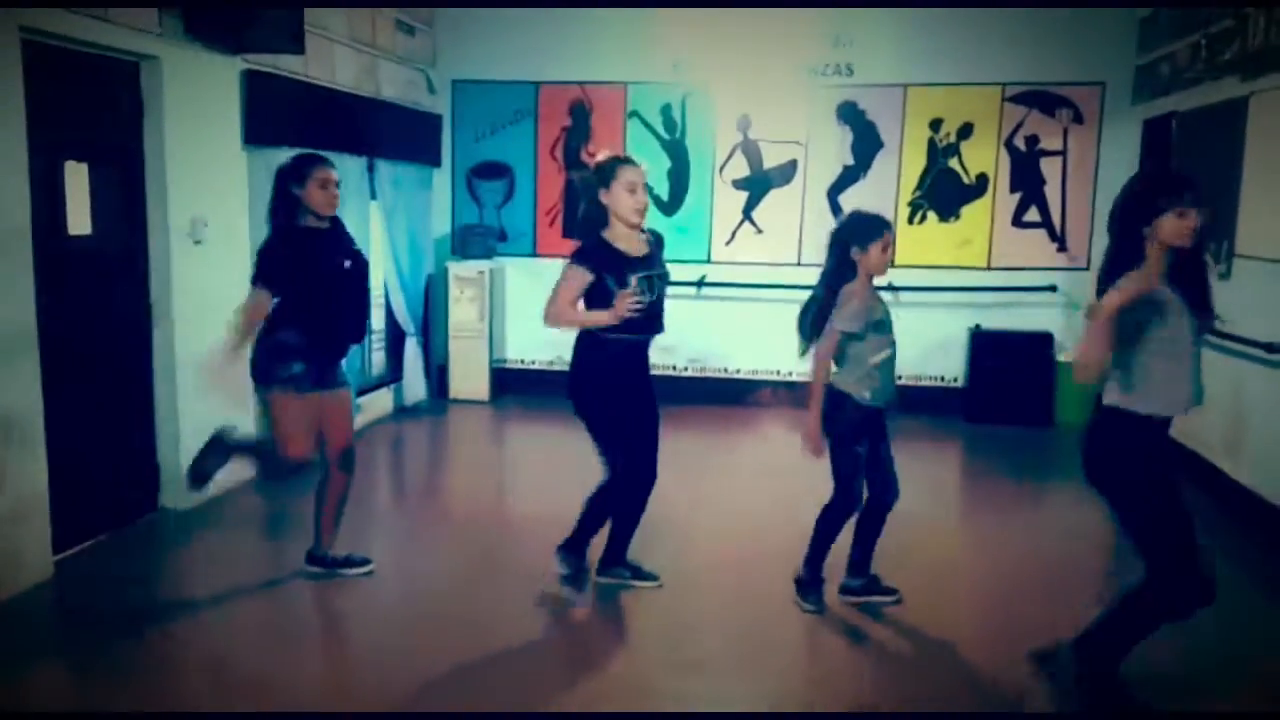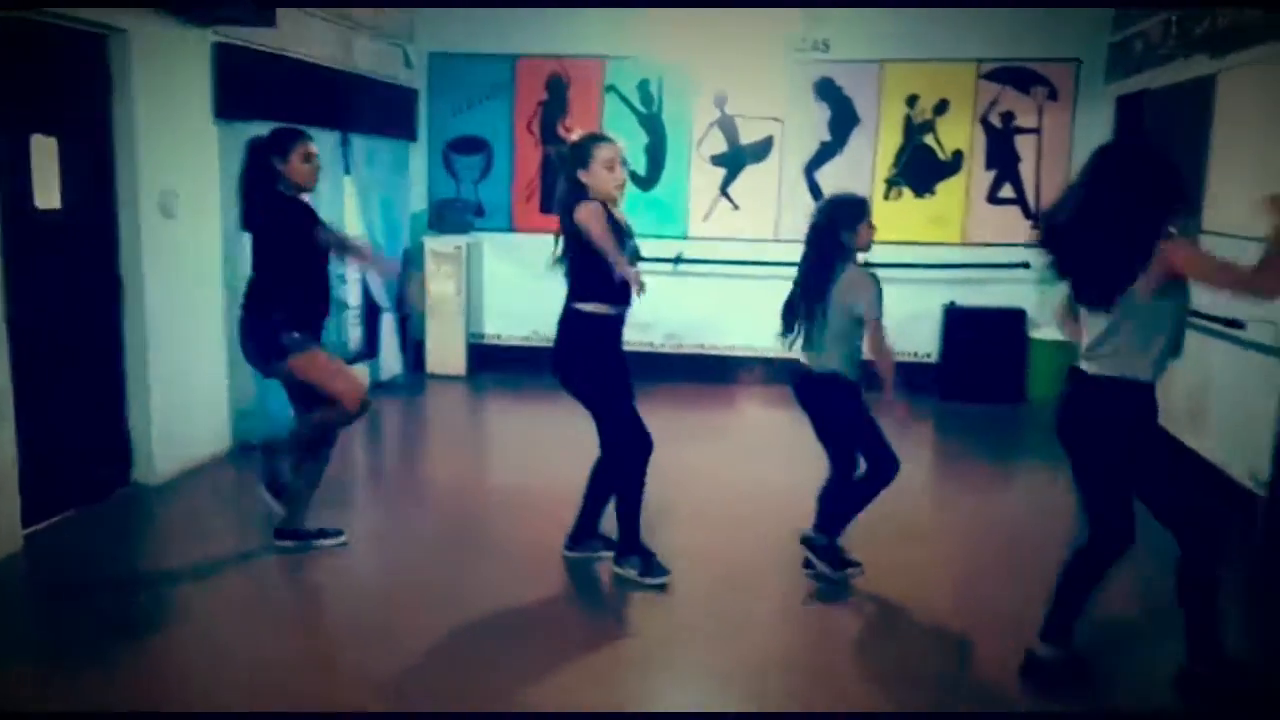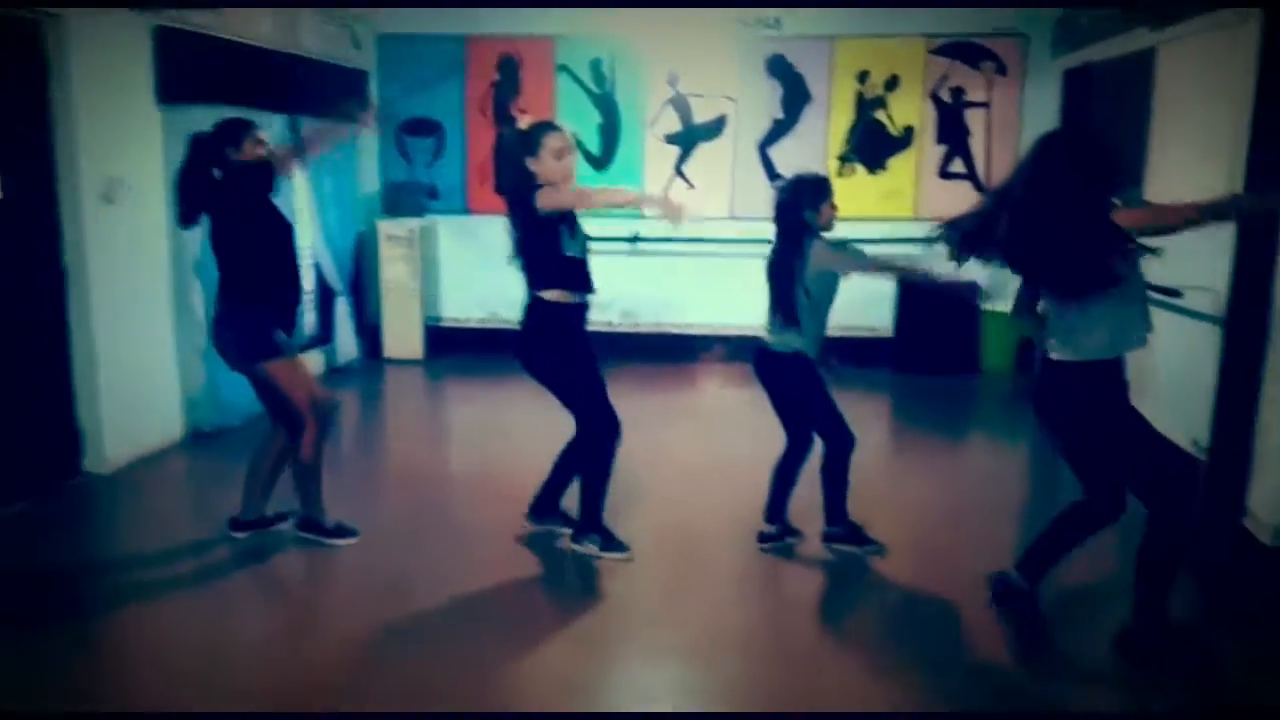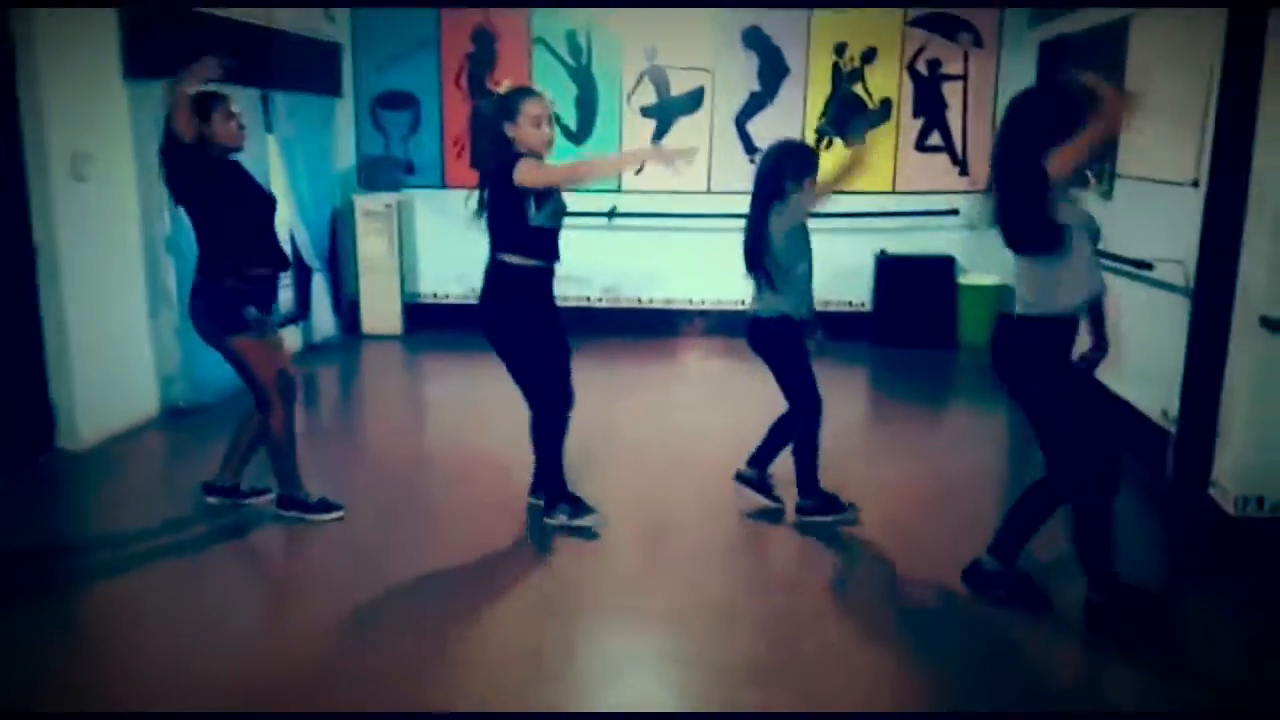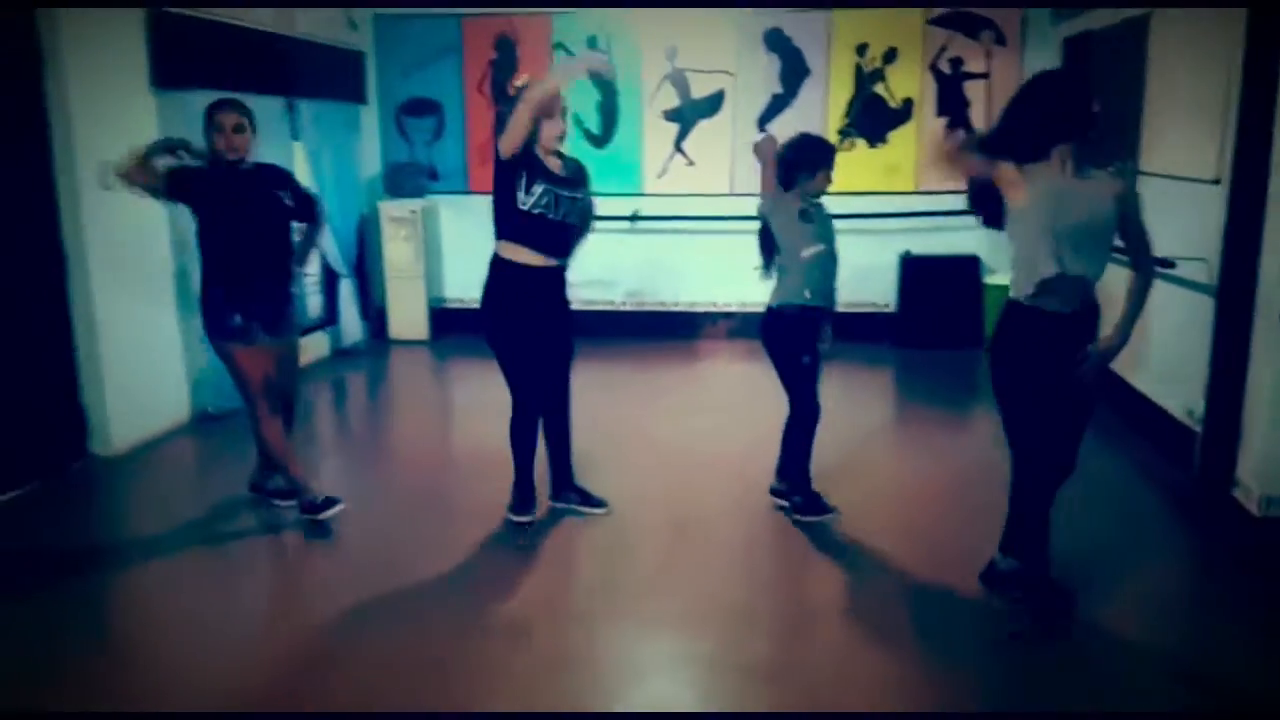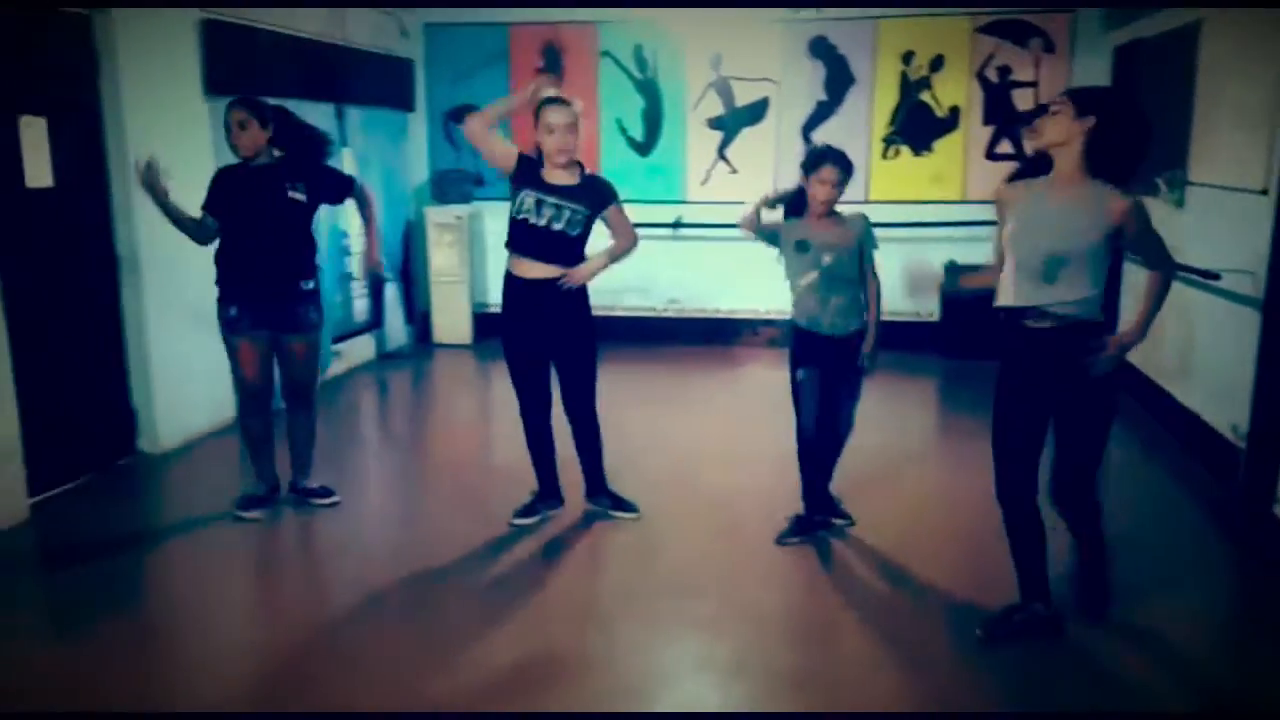
dt=0.2s
person 1, frame 1
left shoulder: (1174, 284)
right shoulder: (1134, 290)
right elbow: (1086, 369)
right wrist: (1116, 310)
left hip: (1134, 441)
right hip: (1128, 445)
left knee: (1169, 570)
right knee: (1189, 582)
left ankle: (1095, 671)
right ankle: (1079, 655)
person 1, frame 2
left shoulder: (1089, 251)
right shoulder: (1164, 252)
left elbow: (1073, 318)
left hip: (1080, 402)
right hip: (1123, 412)
left knee: (1109, 533)
right knee: (1197, 532)
left ankle: (1050, 652)
right ankle: (1204, 663)
person 1, frame 3
left shoulder: (1036, 242)
right shoulder: (1107, 229)
left elbow: (1025, 309)
right elbow: (1201, 211)
right wrist: (1244, 204)
left hip: (1061, 384)
right hip: (1093, 392)
left knee: (1102, 498)
right knee: (1175, 499)
left ankle: (1019, 581)
right ankle: (1147, 627)
person 1, frame 4
left shoulder: (1046, 192)
right shoulder: (1041, 179)
left elbow: (1082, 276)
right elbow: (1113, 115)
left wrist: (1098, 338)
right wrist: (1103, 95)
left hip: (1049, 342)
right hip: (1031, 347)
left knee: (1070, 464)
right knee: (1097, 465)
left ankle: (995, 566)
right ankle: (1105, 589)
person 1, frame 5
left shoulder: (1112, 186)
right shoulder: (1014, 176)
left elbow: (1144, 261)
right elbow: (956, 153)
left wrist: (1121, 331)
left hip: (1080, 333)
right hip: (1024, 331)
left knee: (1055, 460)
right knee: (1034, 460)
left ankle: (1013, 561)
right ankle: (1022, 569)
person 1, frame 6
left shoulder: (1117, 204)
right shoulder: (1015, 195)
left elbow: (1162, 266)
left wrist: (1134, 331)
right wrist: (947, 282)
left hip: (1085, 356)
right hip: (1024, 351)
left knee: (1072, 487)
right knee: (1013, 485)
left ankle: (1091, 564)
right ankle: (1036, 603)
person 2, frame 1
left shoulder: (654, 242)
right shoulder: (594, 253)
right elbow: (554, 313)
left wrist: (648, 315)
right wrist: (605, 315)
left hip: (636, 367)
right hip: (598, 368)
left knee: (641, 471)
right knee: (628, 471)
left ankle: (615, 559)
right ankle: (573, 549)
person 2, frame 2
left shoulder: (614, 220)
right shoulder: (585, 210)
right elbow: (591, 217)
left wrist: (625, 268)
right wrist: (621, 263)
left hip: (603, 342)
right hip: (582, 343)
left knee: (618, 446)
right knee: (635, 443)
left ankle: (584, 534)
right ankle: (630, 550)
person 2, frame 3
left shoulder: (553, 206)
right shoulder: (532, 200)
right elbow: (581, 195)
right wrist: (647, 199)
left hip: (567, 330)
right hip: (550, 333)
left knee: (593, 426)
right knee: (603, 427)
left ankle: (545, 507)
right ankle: (588, 528)
person 2, frame 4
left shoulder: (542, 172)
right shoulder: (509, 169)
right elbow: (568, 174)
right wrist: (645, 155)
left hip: (538, 293)
right hip: (508, 295)
left knee: (558, 396)
right knee: (549, 397)
left ankle: (547, 485)
right ankle: (553, 497)
person 2, frame 5
left shoulder: (574, 171)
right shoulder: (514, 157)
left elbow: (584, 213)
right elbow: (529, 104)
left wrist: (566, 244)
right wrist: (580, 67)
left hip: (551, 292)
right hip: (507, 290)
left knee: (555, 396)
right knee: (527, 396)
left ankle: (564, 486)
right ankle: (524, 490)
person 2, frame 6
left shoulder: (595, 189)
right shoulder: (520, 167)
left elbow: (627, 238)
right elbow: (474, 127)
left wrist: (596, 263)
right wrist: (521, 97)
left hip: (566, 304)
right hip: (518, 302)
left knee: (580, 406)
right knee: (533, 407)
left ankle: (598, 490)
right ankle: (548, 492)
person 3, frame 1
left shoulder: (335, 231)
right shoulder: (286, 241)
right elbow: (260, 302)
right wrist: (231, 351)
left hip: (326, 360)
right hip: (287, 358)
left knee: (342, 455)
right knee: (294, 458)
left ankle: (323, 550)
right ankle: (225, 448)
person 3, frame 2
left shoulder: (288, 209)
right shoulder: (279, 207)
right elbow: (336, 242)
left hip: (291, 331)
right hip: (274, 331)
left knee: (319, 421)
right knee: (352, 397)
left ankle: (293, 524)
right ankle: (281, 457)
person 3, frame 3
left shoulder: (240, 198)
right shoulder: (236, 189)
right elbow: (289, 156)
right wrist: (350, 124)
left hip: (259, 326)
right hip: (251, 327)
left knee: (288, 425)
right knee: (315, 415)
left ankle: (250, 515)
right ankle: (312, 519)
person 3, frame 4
left shoulder: (230, 172)
right shoulder: (196, 169)
right elbow: (178, 105)
right wrist: (201, 76)
left hip: (254, 297)
right hip: (227, 300)
left knee: (274, 394)
right knee: (278, 393)
left ankle: (225, 483)
right ankle: (291, 494)
person 3, frame 5
left shoulder: (278, 179)
right shoulder: (199, 180)
left elbow: (313, 215)
right elbow: (133, 175)
left wrist: (301, 253)
right wrist: (166, 148)
left hip: (277, 302)
right hip: (230, 308)
left knee: (285, 397)
right knee: (263, 402)
left ankle: (266, 478)
right ankle: (304, 494)
person 3, frame 6
left shoulder: (300, 170)
right shoulder: (226, 180)
left elbow: (357, 191)
right elbow: (203, 233)
left wrist: (372, 240)
right wrist: (162, 198)
left hip: (295, 297)
right hip: (242, 302)
left knee: (301, 394)
right knee: (254, 396)
left ankle: (302, 480)
right ankle: (265, 482)
person 4, frame 1
left shoulder: (862, 296)
right shoulder: (856, 299)
right elbow: (823, 356)
right wrist: (814, 415)
left hip: (869, 410)
right hip: (852, 409)
left knee: (884, 494)
right knee: (848, 498)
left ankle: (858, 577)
right ankle: (809, 576)
person 4, frame 2
left shoulder: (824, 272)
right shoulder: (863, 281)
right elbow: (878, 344)
right wrist: (893, 397)
left hip: (814, 380)
right hip: (834, 387)
left knee: (844, 467)
right knee: (884, 465)
left ankle: (826, 546)
right ankle: (822, 535)
person 4, frame 3
left shoulder: (788, 251)
right shoulder: (827, 254)
right elbow: (887, 266)
right wrist: (931, 277)
left hip: (772, 358)
right hip: (793, 365)
left knee: (801, 441)
right knee: (839, 439)
left ankle: (774, 526)
right ankle: (837, 527)
person 4, frame 4
left shoulder: (784, 219)
right shoulder: (783, 214)
right elbow: (825, 190)
left wrist: (807, 323)
right wrist: (859, 154)
left hip: (779, 326)
right hip: (776, 329)
left knee: (802, 408)
right knee: (808, 409)
left ankle: (755, 468)
right ankle: (809, 498)
person 4, frame 5
left shoulder: (816, 212)
right shoulder: (780, 205)
right elbow: (764, 152)
left wrist: (825, 317)
right wrist: (772, 154)
left hip: (812, 319)
right hip: (787, 320)
left knee: (807, 407)
right knee: (805, 407)
left ankle: (790, 483)
right ankle: (793, 490)
person 4, frame 6
left shoulder: (857, 225)
right shoulder: (786, 228)
left elbow: (871, 280)
right elbow: (750, 223)
left wrist: (872, 331)
right wrist: (768, 203)
left hip: (849, 342)
right hip: (806, 341)
left knee: (840, 426)
right knee: (810, 429)
left ankle: (822, 491)
right ankle: (813, 512)
